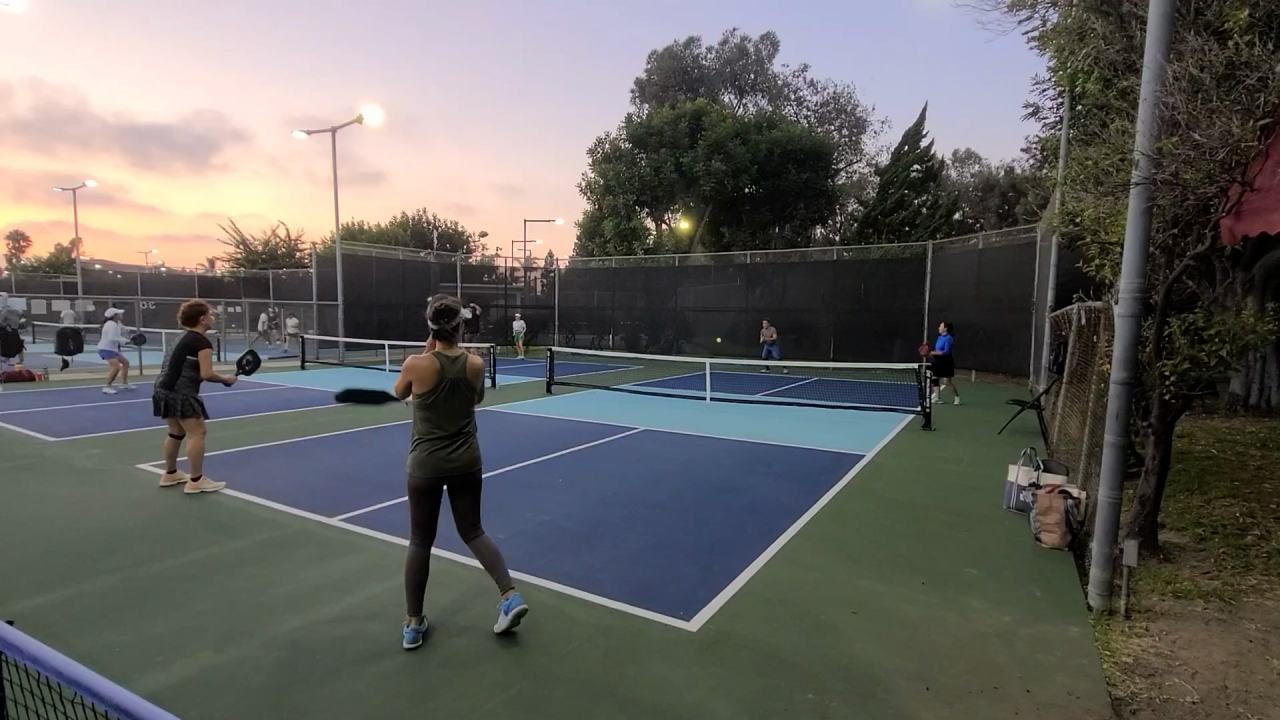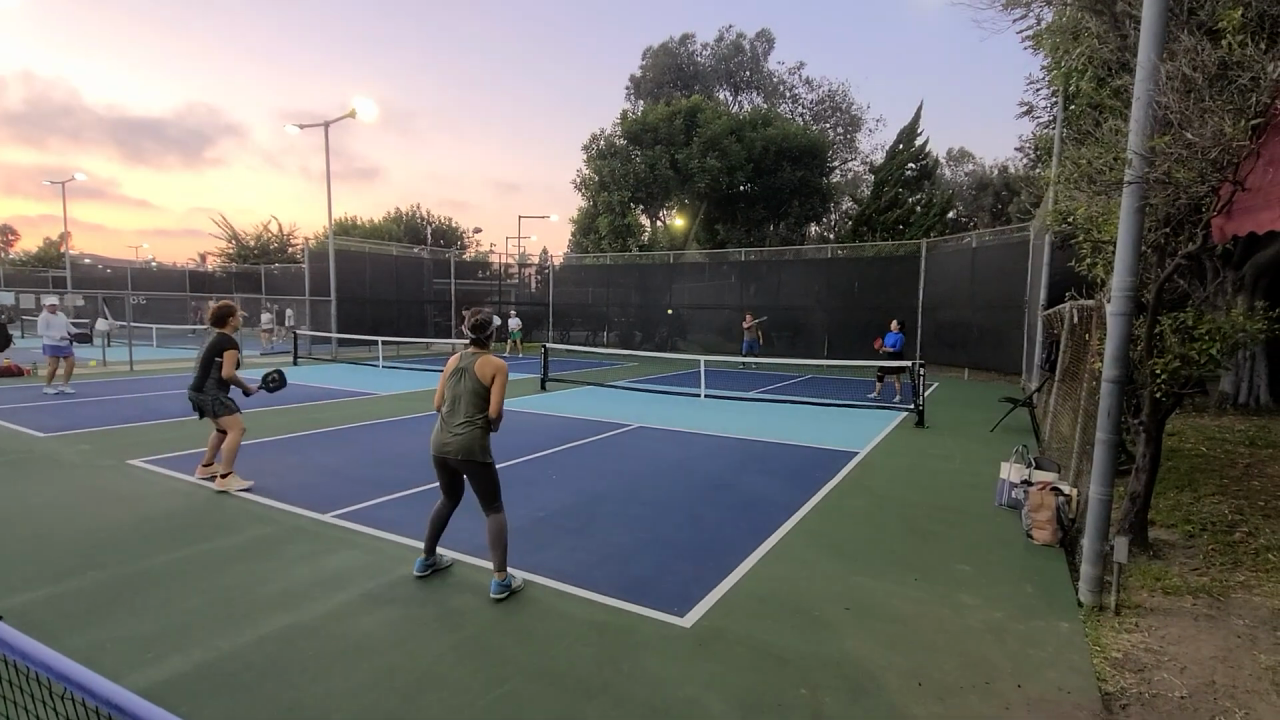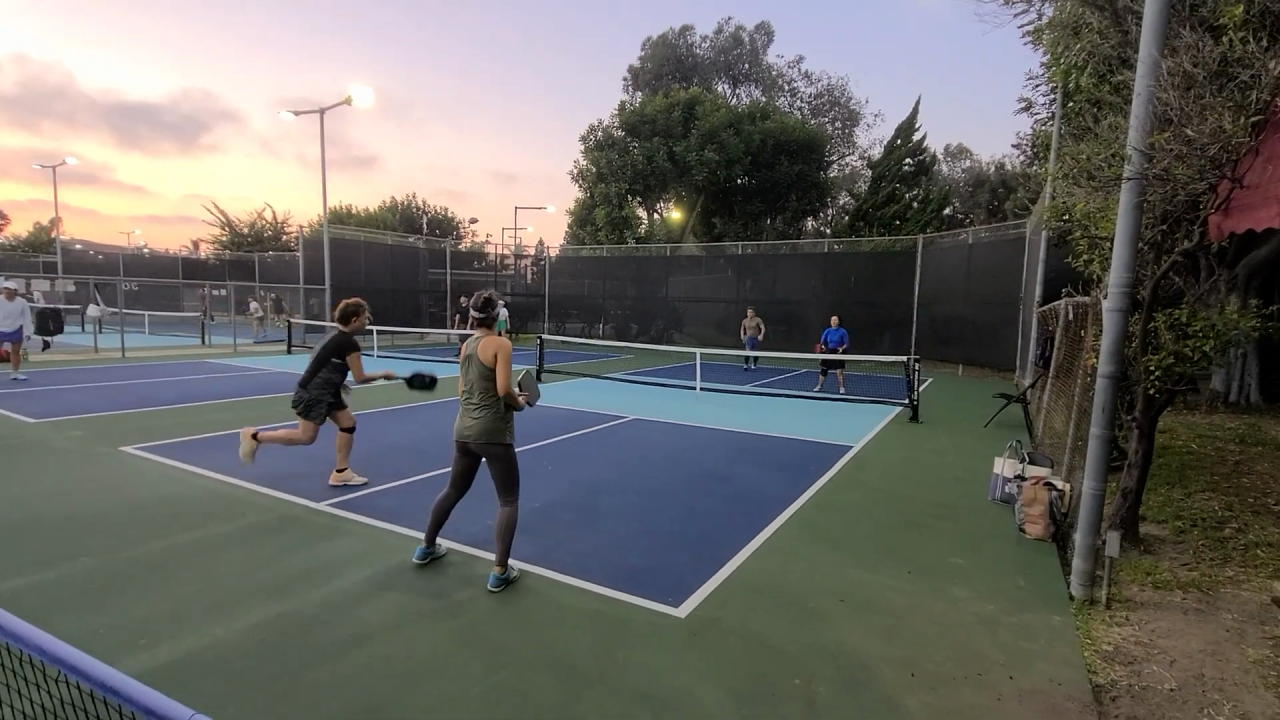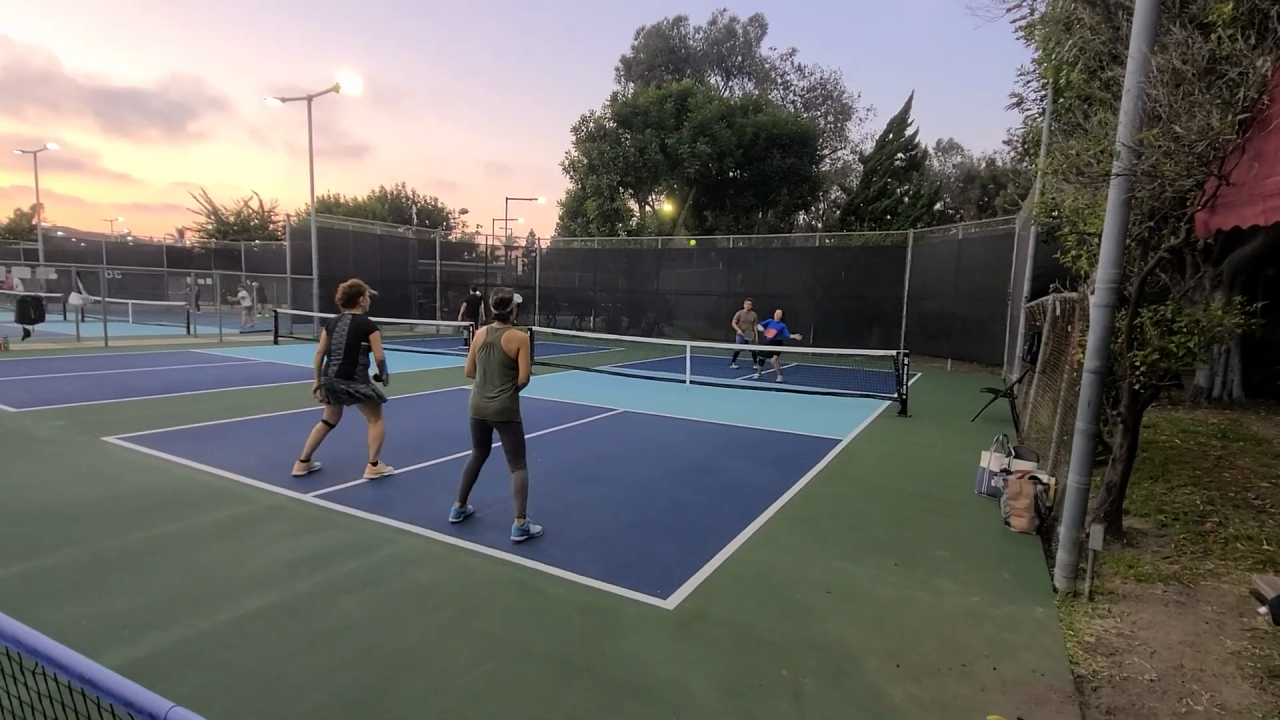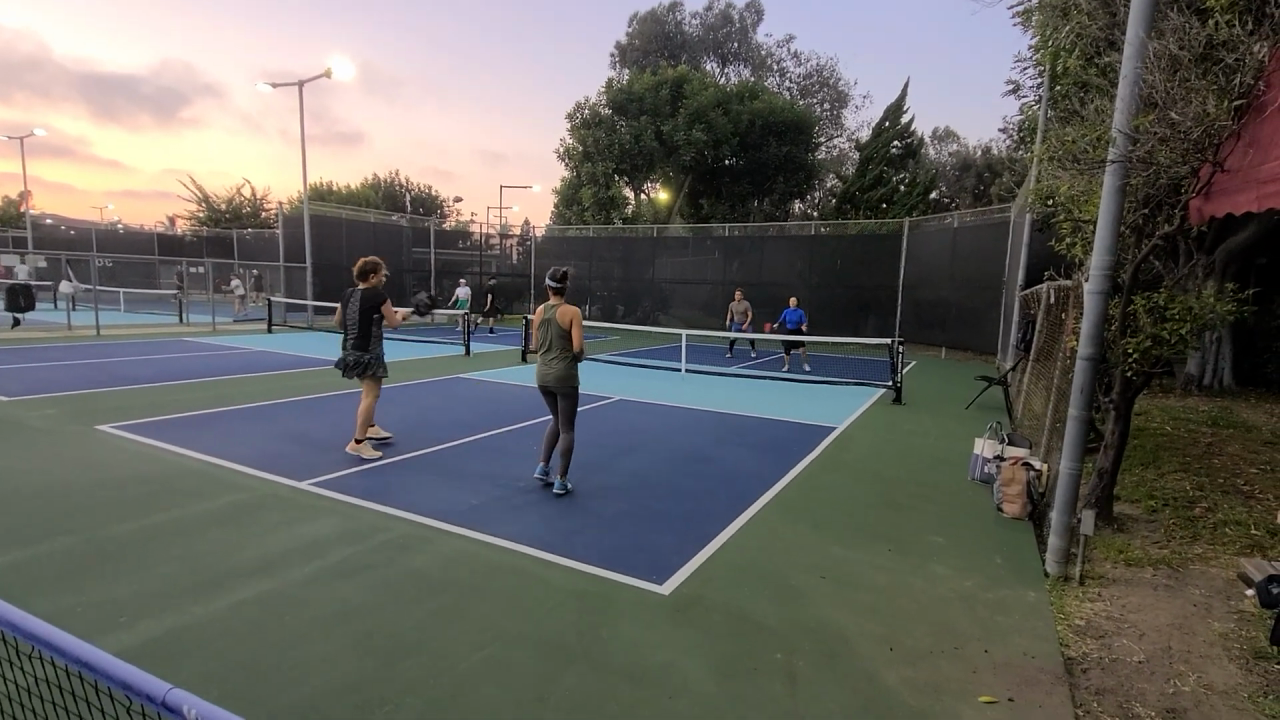
dt=1s
person 1, frame 1
left shoulder: (416, 365)
right shoulder: (475, 365)
left elbow: (399, 393)
left hip: (425, 464)
right hip: (466, 462)
left knee: (420, 541)
right knee: (472, 532)
left ankle: (413, 624)
right ankle: (510, 597)
person 1, frame 2
left shoulder: (453, 361)
right shoulder: (497, 366)
left elbow: (438, 405)
right elbow: (495, 413)
right wrist: (493, 426)
left hip: (441, 444)
right hip: (472, 447)
left knee: (450, 498)
right knee: (494, 510)
left ankle: (426, 559)
right ankle: (500, 579)
person 1, frame 3
left shoulder: (466, 346)
right shoulder: (500, 344)
right elbow: (504, 390)
right wrist: (519, 402)
left hip: (465, 430)
right hip: (493, 432)
left knee: (454, 489)
right knee: (509, 501)
left ankle: (426, 547)
right ankle: (499, 572)
person 1, frame 4
left shoulder: (480, 334)
right shoulder: (520, 338)
left elbow: (469, 371)
right elbow: (523, 379)
left hip: (478, 406)
right hip: (505, 409)
left knee: (478, 455)
right knee: (518, 466)
left ankle: (459, 507)
right ankle: (520, 524)
person 1, frame 5
left shoulder: (539, 311)
right shoulder: (573, 312)
left elbow: (535, 346)
right elbow: (578, 348)
right wrist: (579, 356)
left hip: (543, 375)
right hip: (564, 376)
left knee: (556, 421)
right knee: (567, 429)
left ankle: (543, 467)
right ankle: (561, 481)
person 2, frame 1
left shoulder: (184, 338)
right shoulder: (202, 342)
right elbow: (207, 374)
right wrist: (226, 379)
left hip: (163, 389)
right hip: (180, 393)
left knee: (176, 432)
right knee: (197, 433)
left ankle: (170, 474)
right ankle: (196, 481)
person 2, frame 2
left shoulder: (215, 340)
right shoulder: (229, 343)
right elbow: (228, 374)
right wrist: (246, 387)
left hip: (200, 391)
right hip: (210, 393)
left knee: (224, 428)
right knee: (237, 428)
left ankle: (206, 467)
right ankle: (225, 478)
person 2, frame 3
left shoulder: (338, 337)
right shoulder: (349, 345)
right elbow: (360, 378)
left wrist: (352, 381)
right wrist: (383, 375)
left hip: (325, 390)
right hip: (314, 392)
left knee: (348, 424)
right knee: (306, 436)
left ankle: (341, 473)
right ankle: (254, 436)
person 2, frame 4
left shoulder: (332, 322)
right shoulder: (368, 325)
left elbow: (319, 353)
right elbow: (379, 357)
left wrist: (317, 381)
right wrist: (383, 374)
left hip: (330, 379)
right hip: (354, 380)
left knee: (329, 420)
right knee: (376, 419)
left ankle: (302, 463)
right ankle: (373, 466)
person 2, frame 5
left shoulder: (349, 294)
right shoulder: (378, 295)
left elbow: (337, 322)
right elbow: (393, 323)
right wrist: (402, 314)
left hip: (351, 349)
right hip: (367, 352)
left knee: (370, 391)
right knee: (371, 394)
left ankle: (370, 428)
right ankle: (357, 443)
